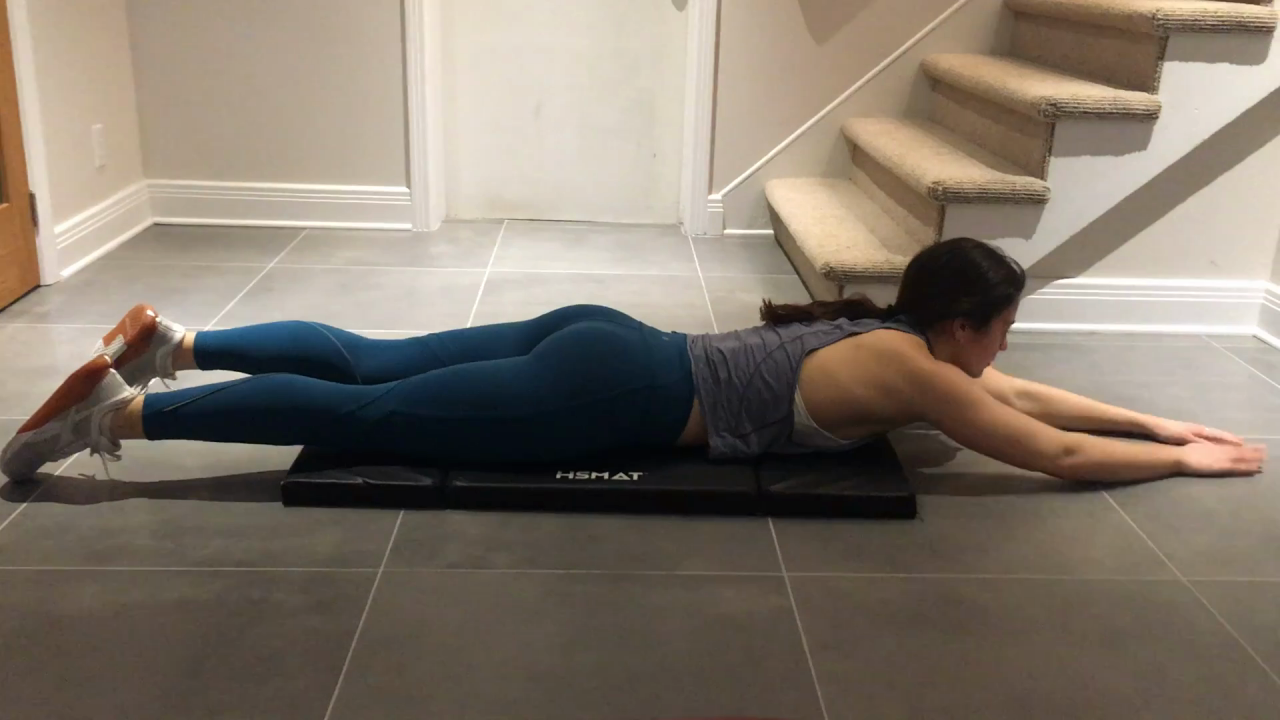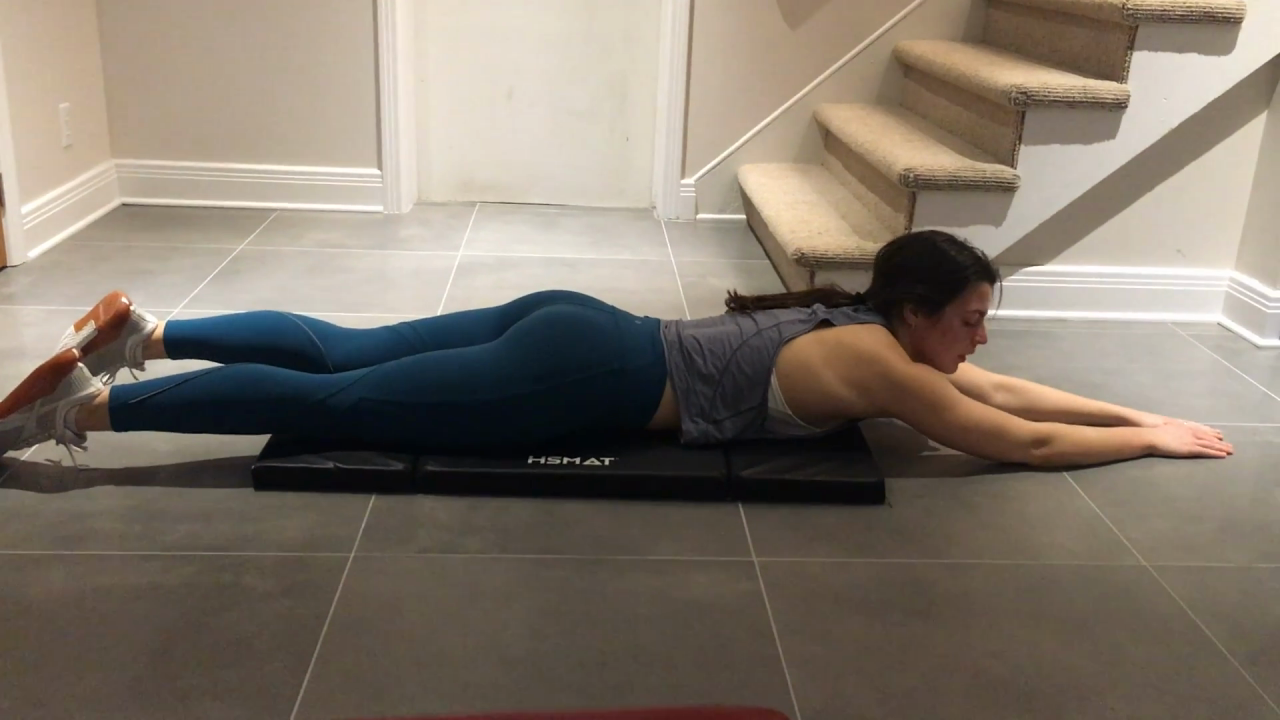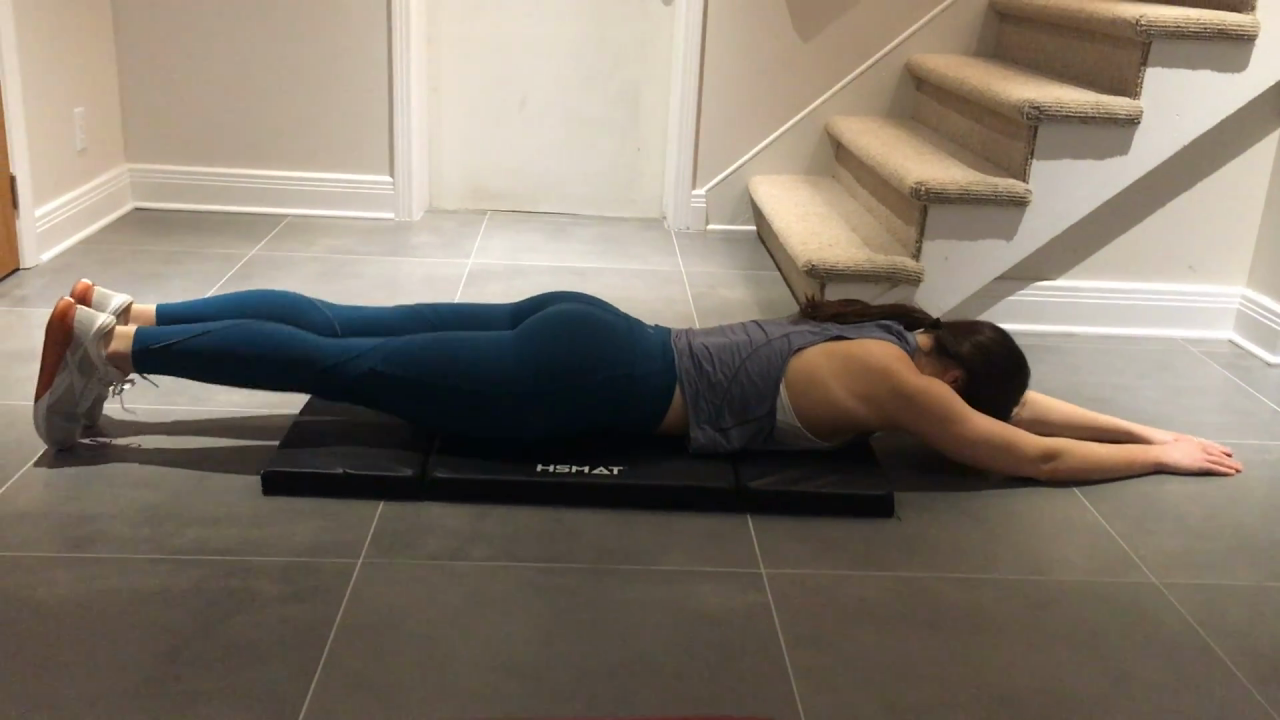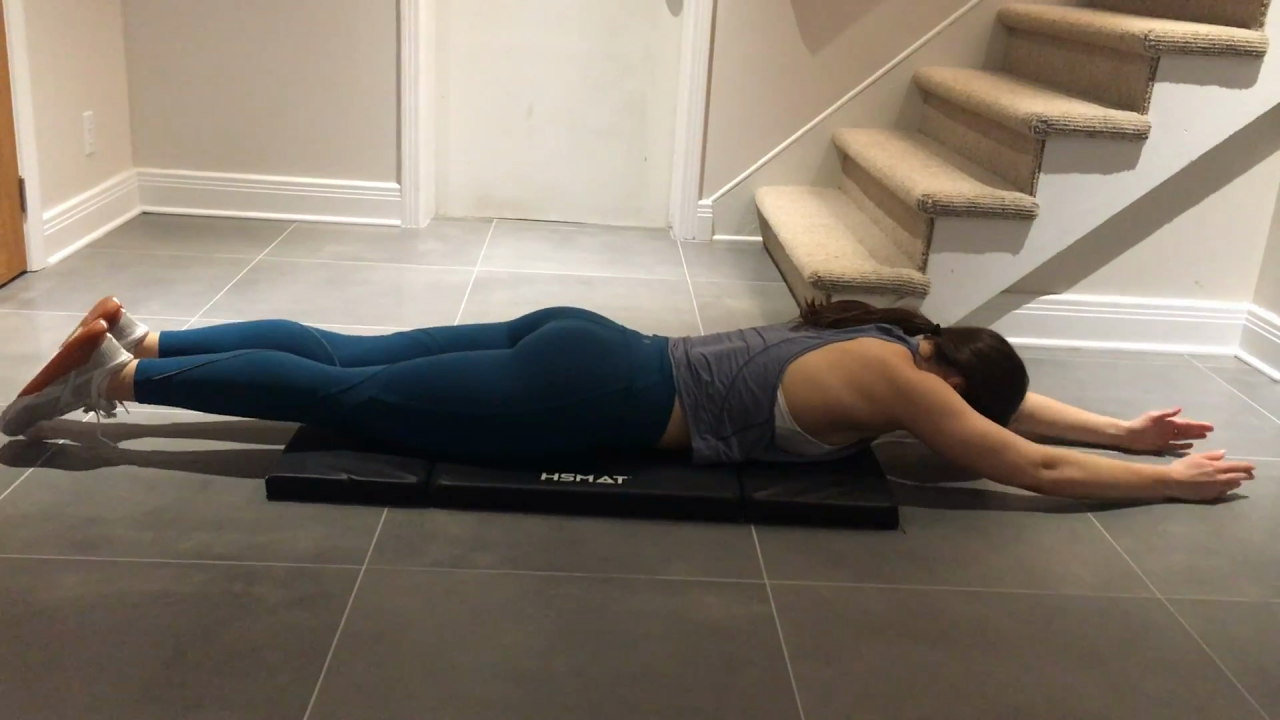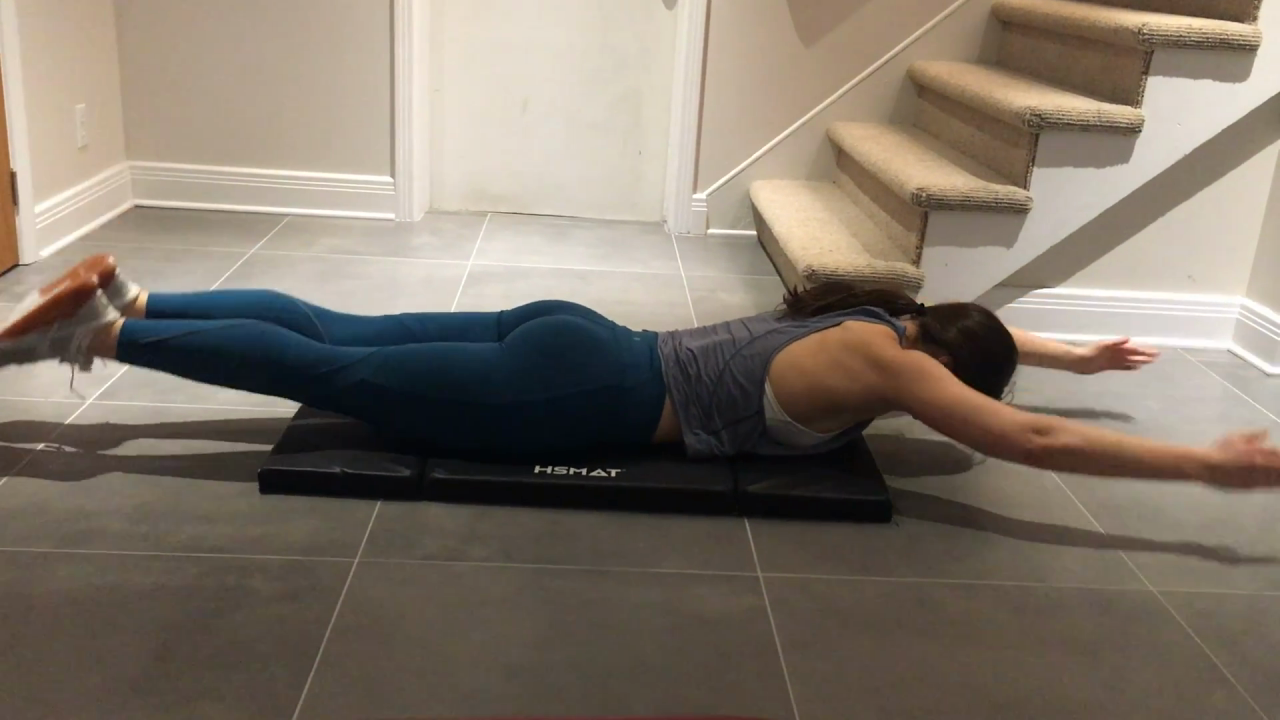
dt=0.7s
person 1, frame 1
left shoulder: (898, 327)
right shoulder: (916, 373)
left elbow: (1007, 389)
right elbow: (1061, 454)
left wrist: (1148, 418)
right wrist: (1184, 458)
left hip: (604, 344)
right hip: (613, 396)
left knee: (368, 369)
right knee: (363, 418)
left ankle: (172, 339)
right ankle: (123, 410)
person 1, frame 2
left shoulder: (865, 323)
right shoulder: (880, 369)
left elbow: (997, 389)
right elbow: (1023, 442)
left wrist: (1133, 410)
right wrist: (1152, 441)
left hip: (575, 332)
right hip: (580, 379)
left knee: (342, 351)
right knee: (334, 406)
left ankle: (143, 329)
person 1, frame 3
left shoulder: (892, 336)
right shoulder: (891, 379)
left elbow: (1011, 397)
right elbow: (1031, 453)
left wrist: (1141, 425)
right wrist: (1164, 458)
left hip: (584, 334)
right hip: (589, 378)
left knee: (345, 327)
right knee: (350, 362)
left ankle: (123, 313)
right ankle: (113, 345)
person 1, frame 4
left shoulder: (896, 342)
right shoulder: (892, 380)
left elbow: (1001, 392)
right elbow: (1030, 467)
left wrist: (1119, 428)
right wrist: (1172, 482)
left hip: (580, 351)
right hip: (587, 397)
left knee: (350, 357)
right knee: (344, 396)
left ankle: (135, 337)
right ankle: (114, 374)
person 1, frame 5
left shoulder: (880, 320)
right shoulder: (881, 363)
left elbow: (971, 345)
right elbow: (1027, 440)
left wrist: (1075, 352)
left hip: (568, 347)
right hip: (576, 398)
left knee: (337, 335)
right knee: (336, 374)
left ankle: (124, 299)
